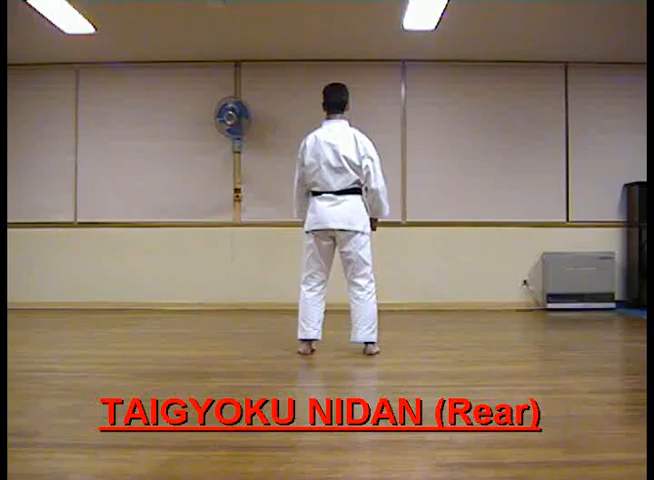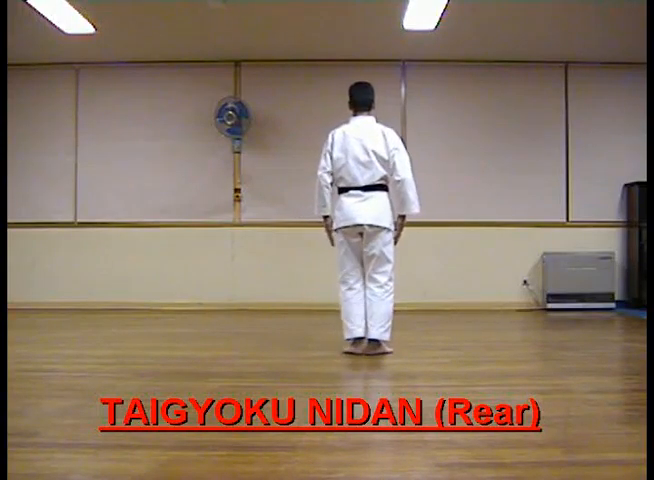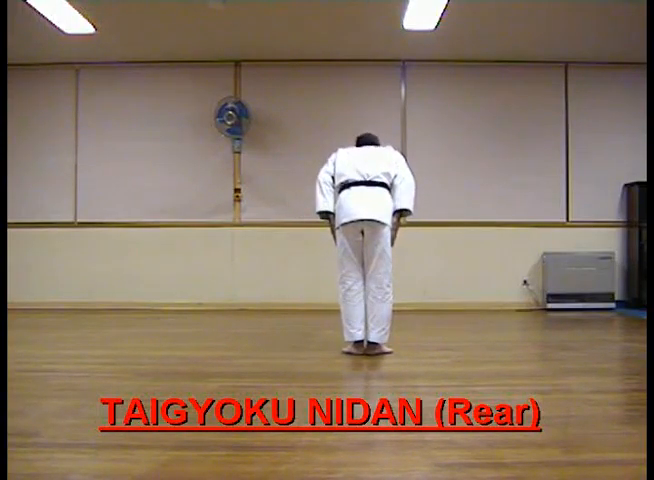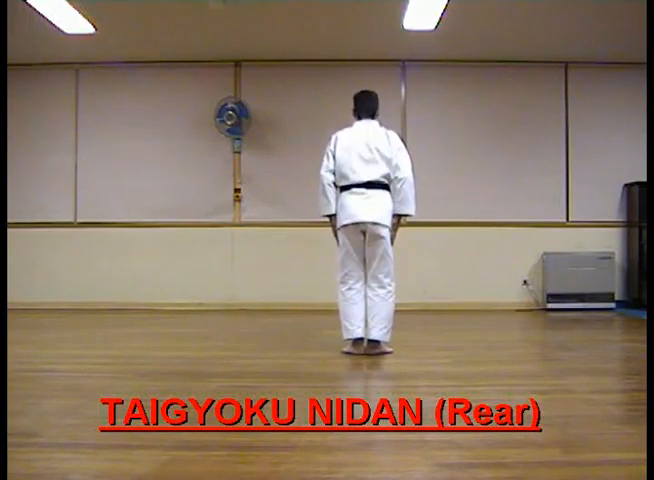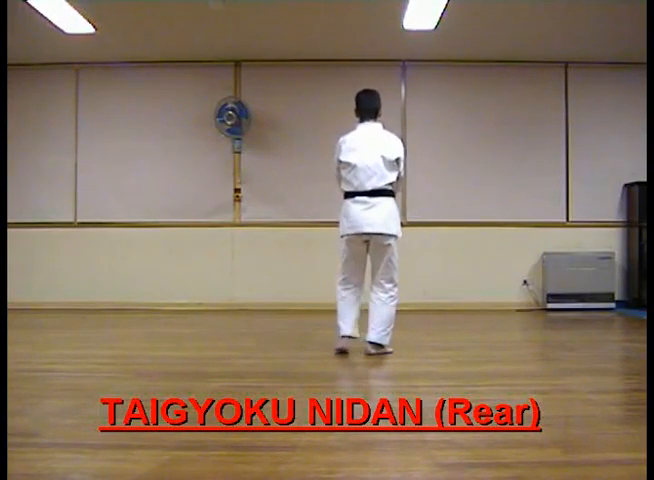
dt=1s
person 1, frame 1
left shoulder: (310, 141)
right shoulder: (359, 139)
left elbow: (300, 184)
right elbow: (374, 182)
left wrist: (303, 215)
right wrist: (375, 214)
left hip: (319, 213)
right hip: (352, 212)
left knee: (313, 280)
right knee: (361, 280)
left ankle: (307, 340)
right ankle: (368, 342)
person 1, frame 2
left shoulder: (336, 136)
right shoulder: (387, 135)
left elbow: (324, 177)
right elbow: (402, 177)
left wrist: (326, 215)
right wrist: (402, 214)
left hip: (346, 209)
right hip: (378, 209)
left knee: (350, 279)
right knee: (379, 278)
left ankle: (356, 339)
right ankle: (375, 340)
person 1, frame 3
left shoulder: (341, 155)
right shoulder: (389, 153)
left elbow: (324, 180)
right elbow: (405, 180)
left wrist: (330, 217)
right wrist: (398, 215)
left hip: (347, 206)
right hip: (379, 204)
left knee: (350, 278)
right knee: (379, 279)
left ankle: (356, 341)
right ankle: (375, 341)
person 1, frame 4
left shoulder: (339, 138)
right shoulder: (390, 138)
left elbow: (327, 177)
right elbow: (403, 177)
left wrist: (331, 215)
right wrist: (398, 214)
left hip: (348, 208)
right hip: (380, 207)
left knee: (351, 278)
right knee: (381, 279)
left ankle: (355, 340)
right ankle: (376, 341)
person 1, frame 5
left shoulder: (345, 142)
right shoulder: (393, 141)
left hip: (353, 213)
right hip: (384, 213)
left knee: (349, 281)
right knee: (385, 283)
left ankle: (345, 336)
right ankle: (376, 341)
